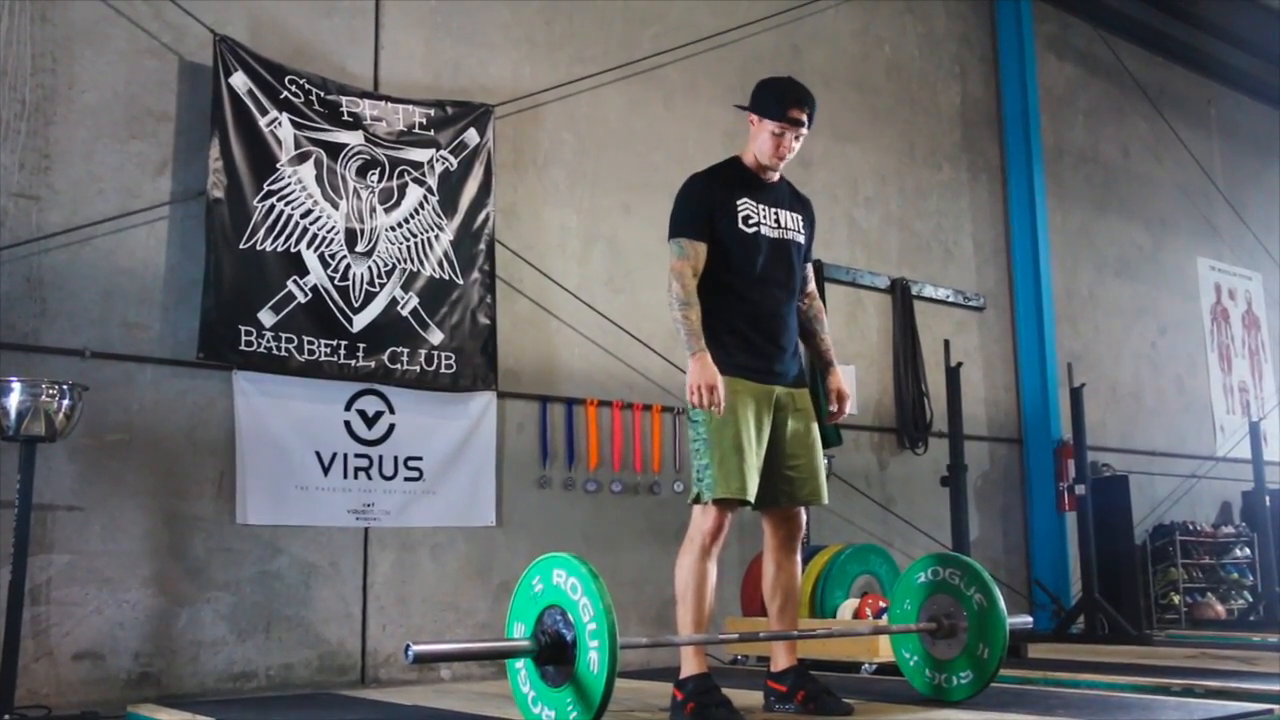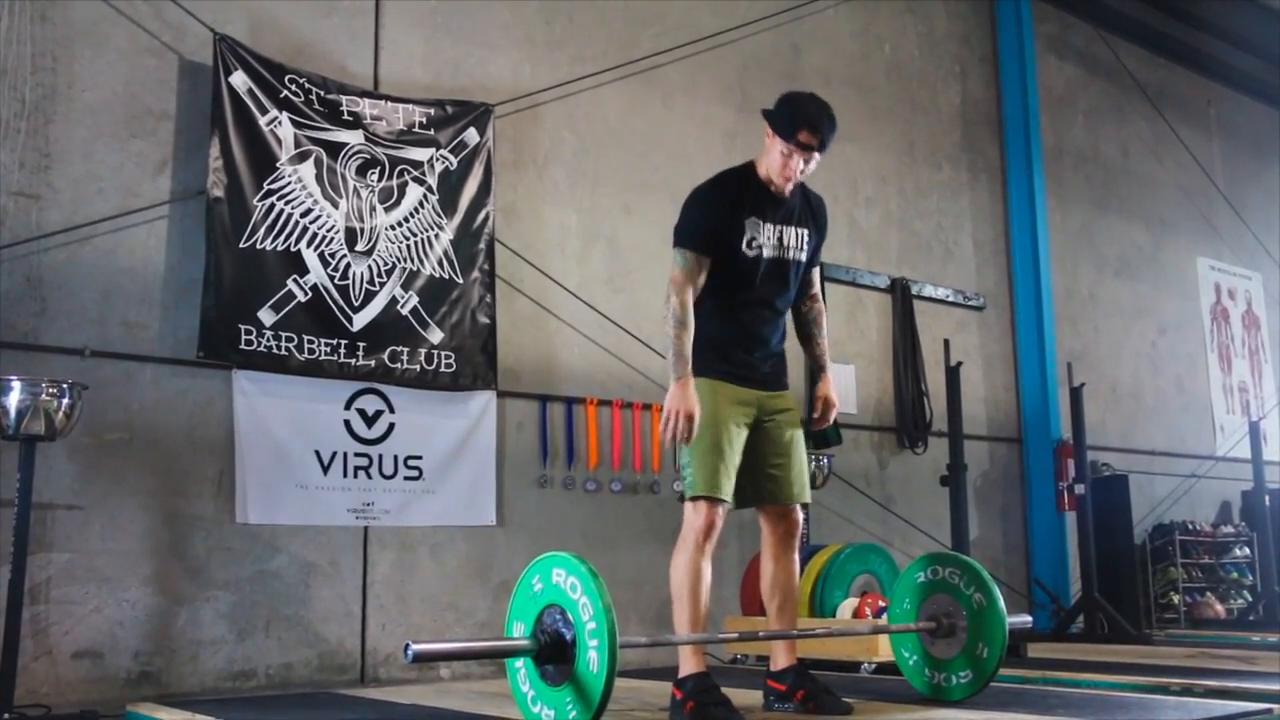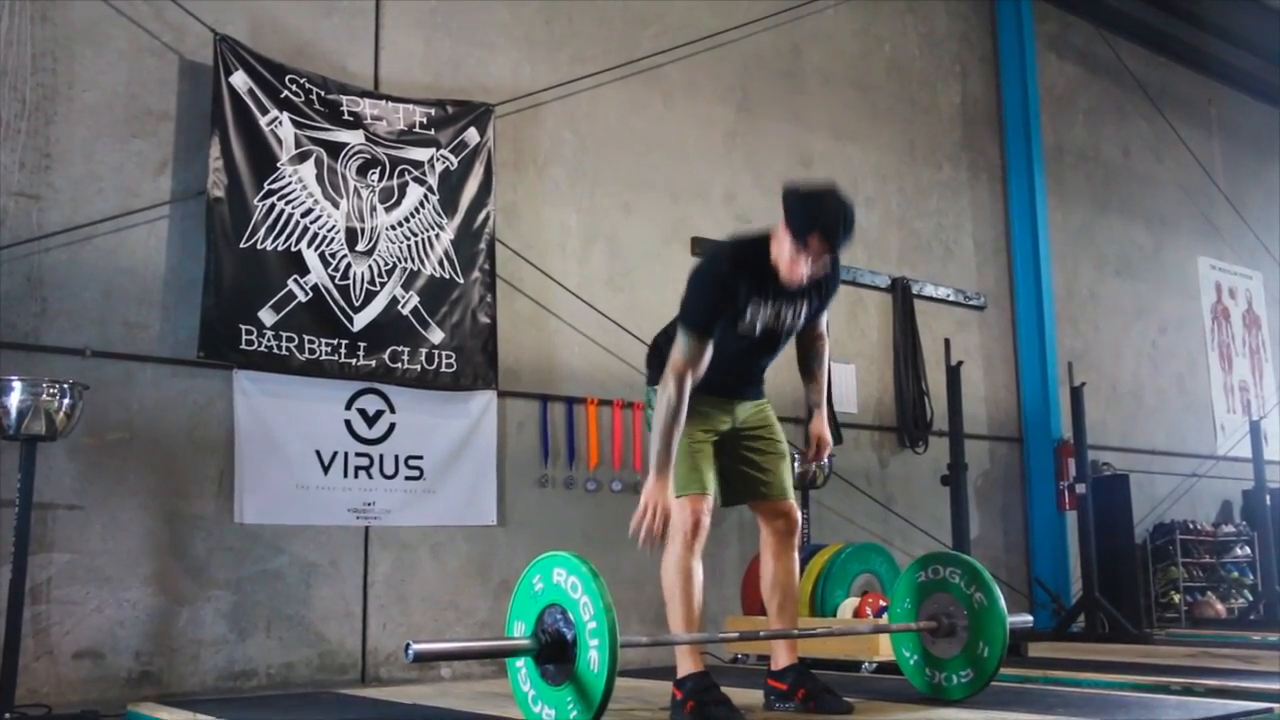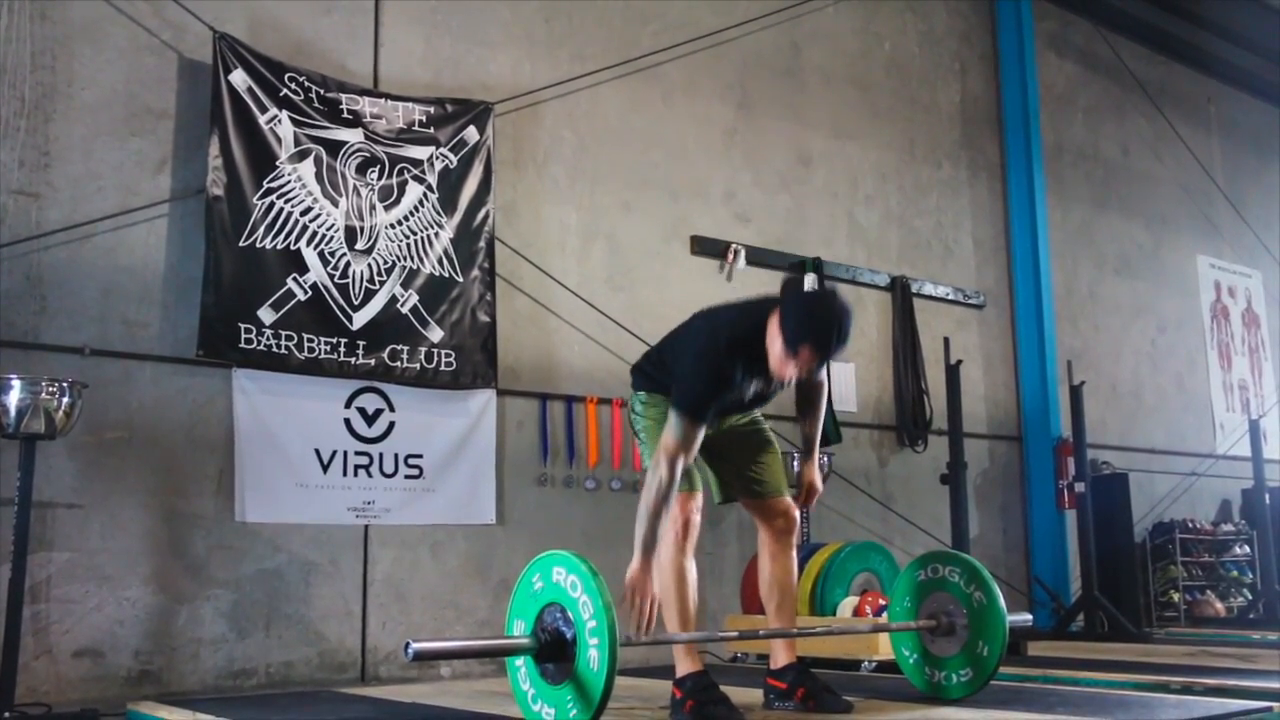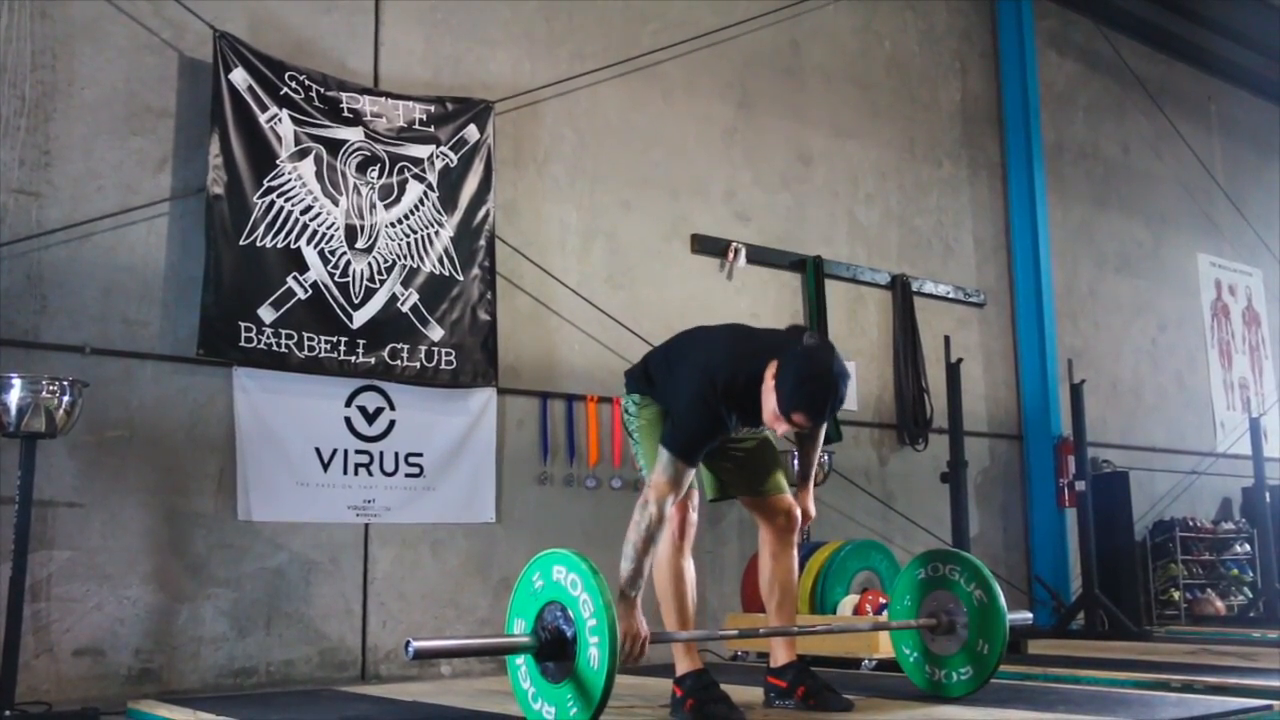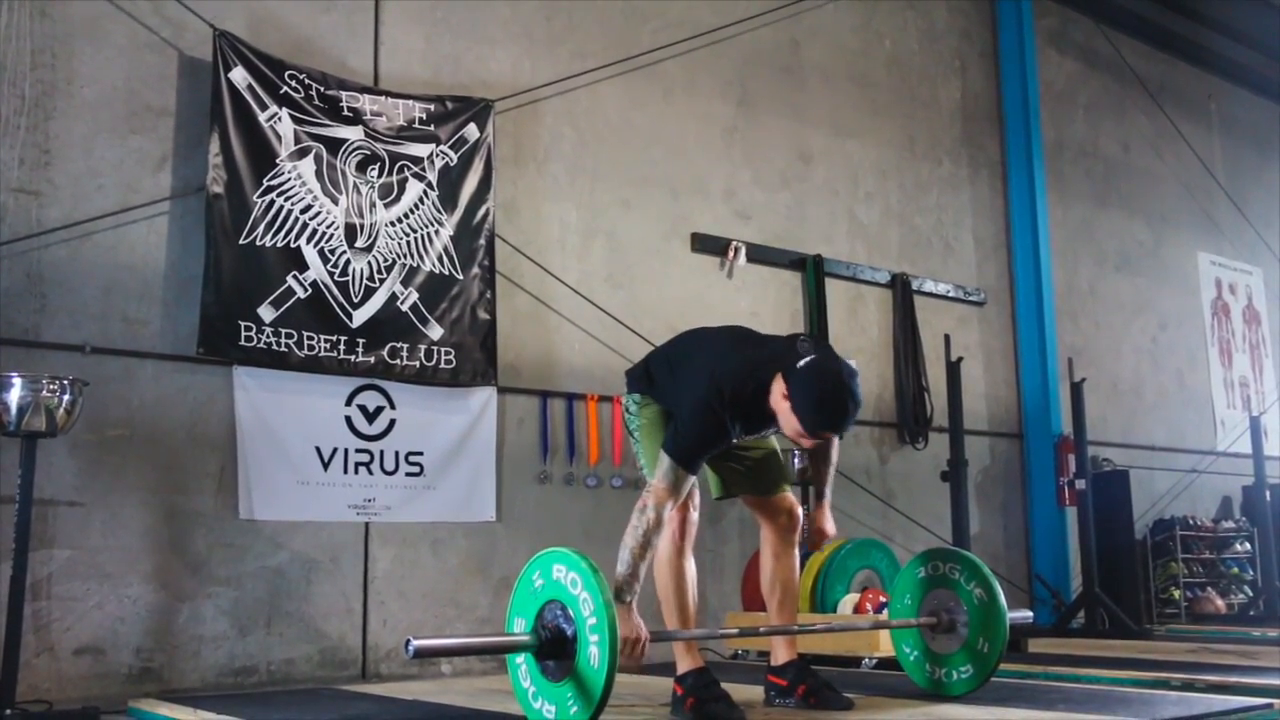
dt=0.2s
person 1, frame 1
left shoulder: (799, 206)
right shoulder: (708, 189)
right elbow: (683, 278)
left wrist: (830, 367)
right wrist: (698, 355)
left hip: (788, 383)
right hip: (730, 378)
left knee: (788, 524)
right knee: (713, 517)
person 1, frame 2
left shoulder: (812, 210)
right shoulder: (717, 198)
right elbow: (681, 292)
left wrist: (823, 373)
right wrist: (680, 382)
left hip: (773, 386)
right hip: (714, 380)
left knee: (786, 521)
right knee: (705, 516)
person 1, frame 3
left shoulder: (821, 276)
right shoulder: (725, 271)
left elbow: (814, 339)
right elbow: (681, 372)
left wrist: (818, 414)
right wrist: (658, 476)
left hip: (746, 399)
right hip: (691, 399)
left knee: (785, 519)
right knee: (691, 516)
left ankle: (785, 674)
person 1, frame 4
left shoulder: (806, 347)
right shoulder: (717, 348)
left elbow: (814, 387)
right elbow: (670, 460)
left wrist: (810, 459)
right wrist: (642, 562)
left hip: (733, 411)
right hip: (663, 397)
left knee: (783, 518)
right knee: (684, 514)
left ankle: (784, 673)
right ankle: (689, 681)
person 1, frame 5
left shoulder: (812, 374)
right shoulder: (710, 394)
left elbow: (812, 423)
right elbow: (657, 503)
left wrist: (805, 487)
right wrist: (627, 606)
left hip: (732, 416)
right hip: (658, 398)
left knee: (784, 516)
right knee: (681, 515)
left ankle: (784, 671)
right ankle: (689, 679)
person 1, frame 6
left shoulder: (819, 381)
right shoulder: (713, 404)
left elbow: (825, 437)
right elbow: (655, 507)
left wrist: (822, 506)
right wrist: (623, 607)
left hip: (738, 414)
right hip: (660, 399)
left knee: (785, 515)
right knee: (681, 515)
left ankle: (785, 670)
right ankle: (690, 678)
